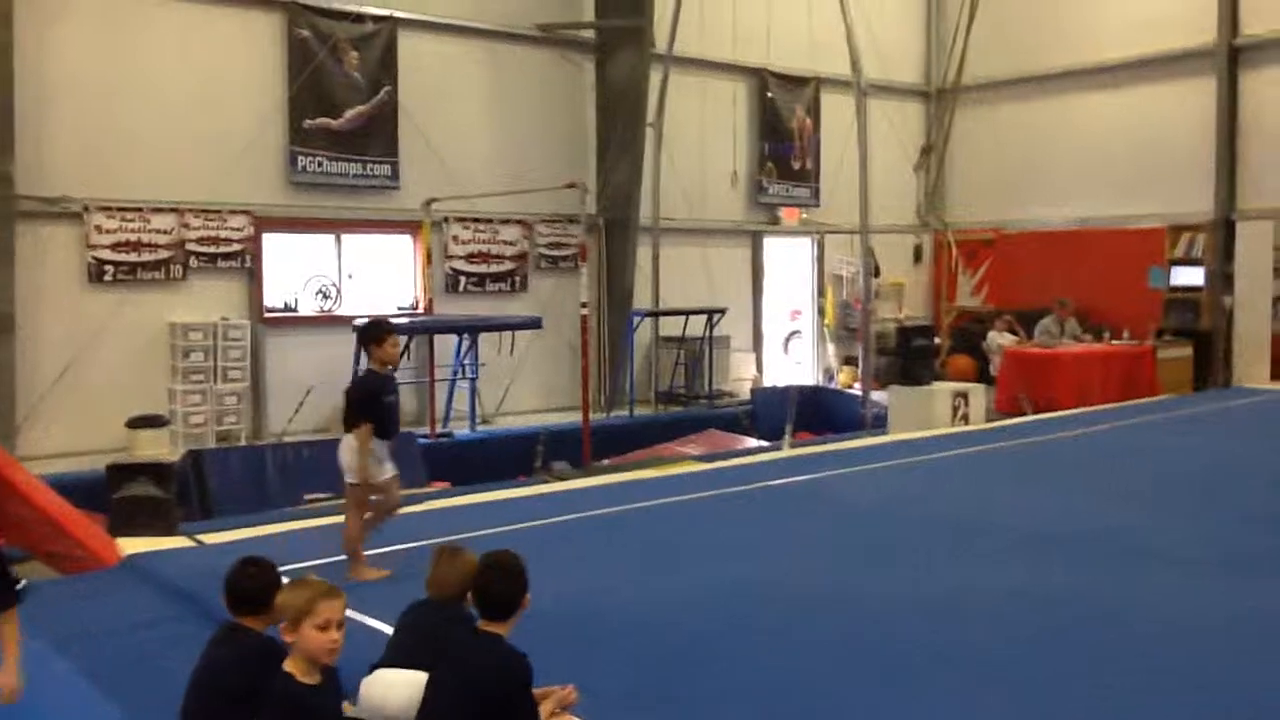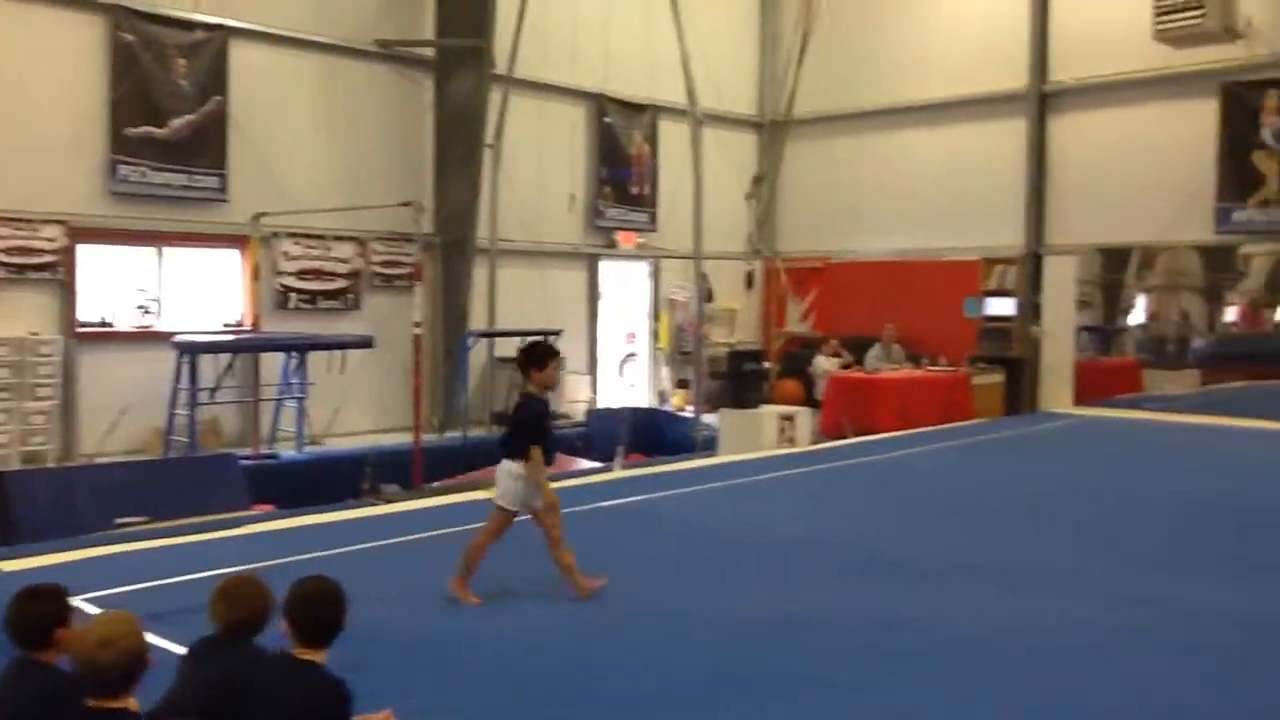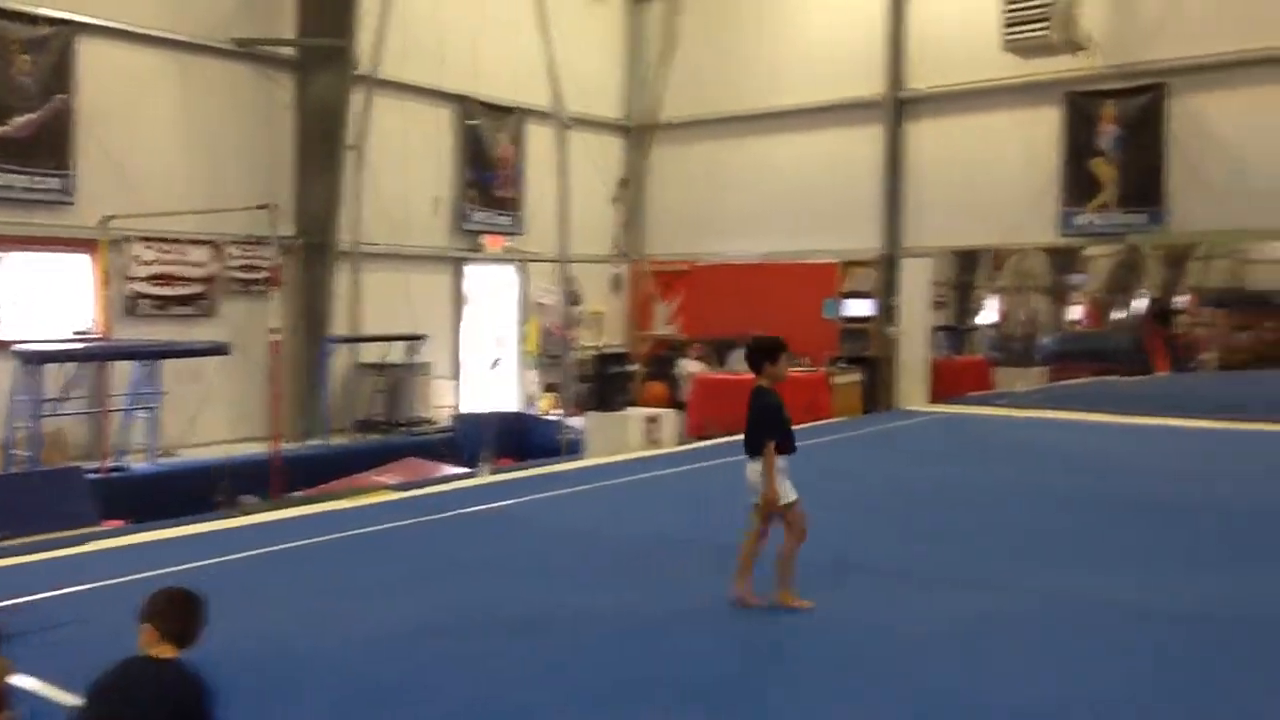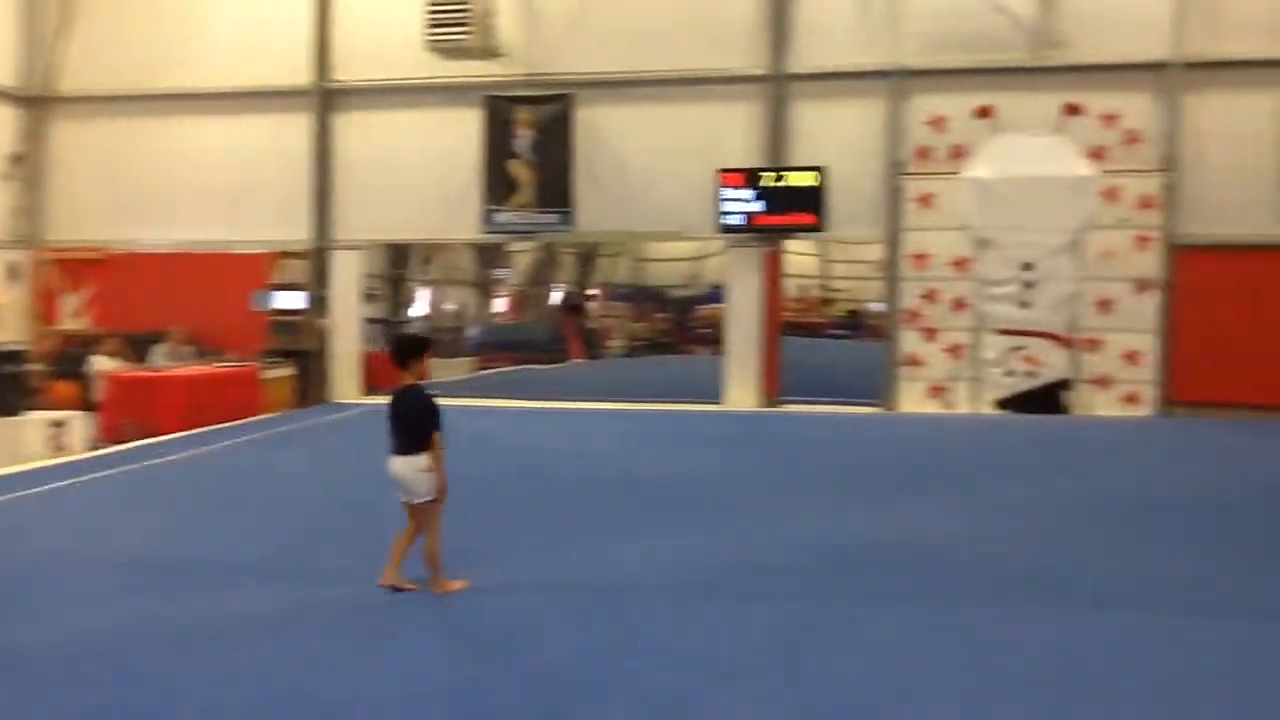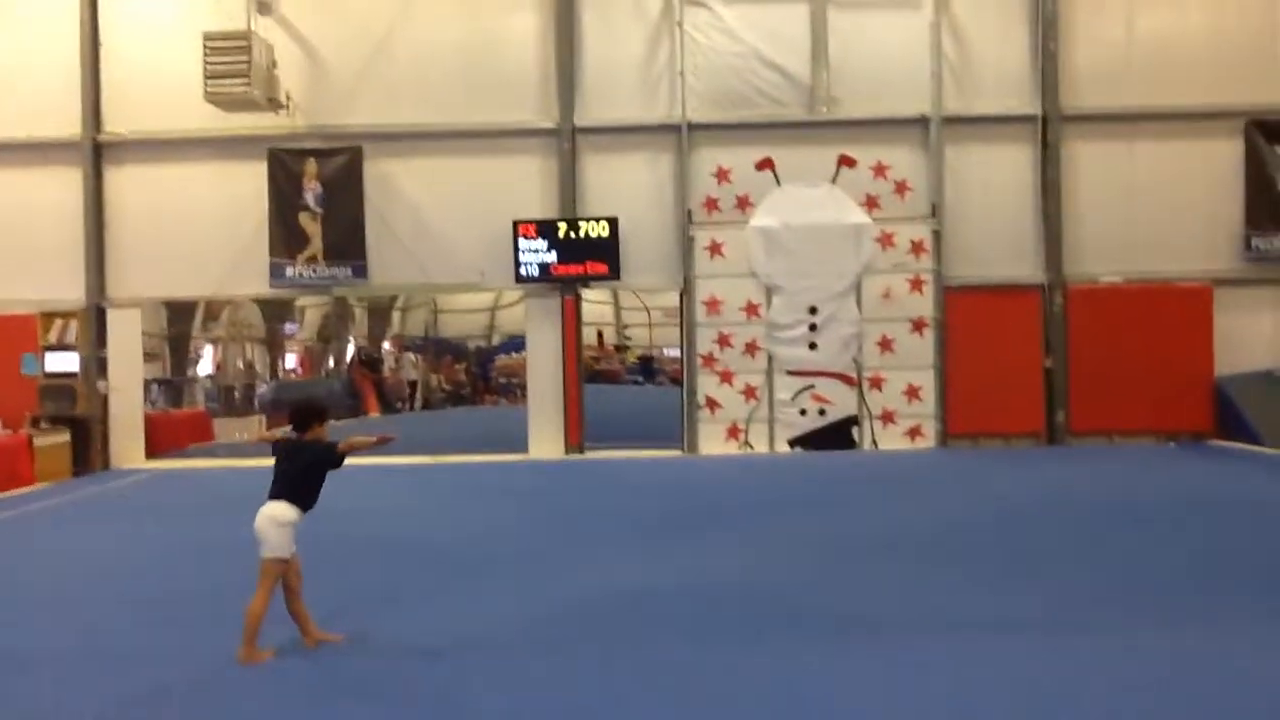
dt=1s
person 1, frame 1
left shoulder: (388, 379)
right shoulder: (367, 386)
right elbow: (363, 429)
left wrist: (385, 458)
right wrist: (362, 467)
left hip: (378, 449)
right hip: (359, 450)
left knee: (393, 501)
right knee: (356, 508)
left ankle: (355, 537)
right ankle: (357, 566)
person 1, frame 2
left shoulder: (538, 404)
right shoulder: (530, 409)
right elbow: (534, 454)
right wrist: (546, 492)
left hip: (528, 475)
right hip: (518, 475)
left knee: (555, 533)
right knee: (491, 534)
left ankle: (578, 582)
right ankle: (460, 583)
person 1, frame 3
left shoulder: (759, 395)
right shoulder: (768, 402)
right elbow: (768, 448)
right wrist: (770, 486)
left hip: (763, 470)
right hip: (769, 472)
left knee: (758, 533)
right knee: (798, 530)
left ankle: (741, 588)
right ankle: (785, 593)
person 1, frame 4
left shoulder: (397, 396)
right shoulder: (423, 400)
right elbow: (434, 441)
right wrist: (441, 476)
left hip: (397, 463)
right hip: (418, 465)
left knee: (415, 524)
right knee: (431, 528)
left ankle: (391, 574)
right ankle: (439, 582)
person 1, frame 5
left shoulder: (286, 446)
right shoulder: (317, 452)
left elbow: (272, 437)
right elbow: (347, 445)
left wrist: (272, 435)
right wrist: (375, 440)
left hip: (275, 516)
right hip: (280, 519)
left knee: (293, 583)
right knee: (265, 589)
left ankle: (310, 633)
right ankle: (248, 650)
